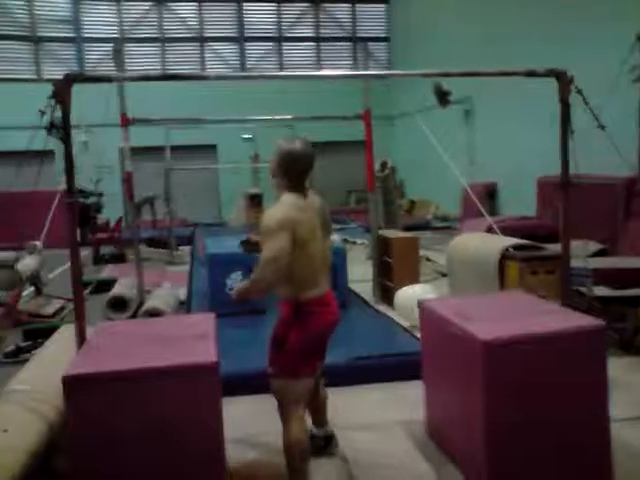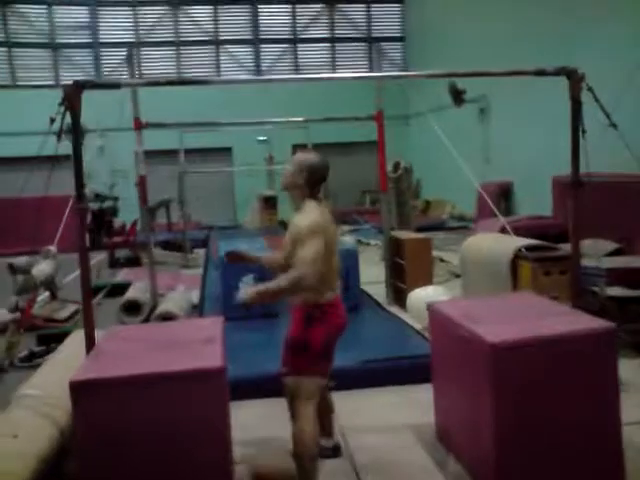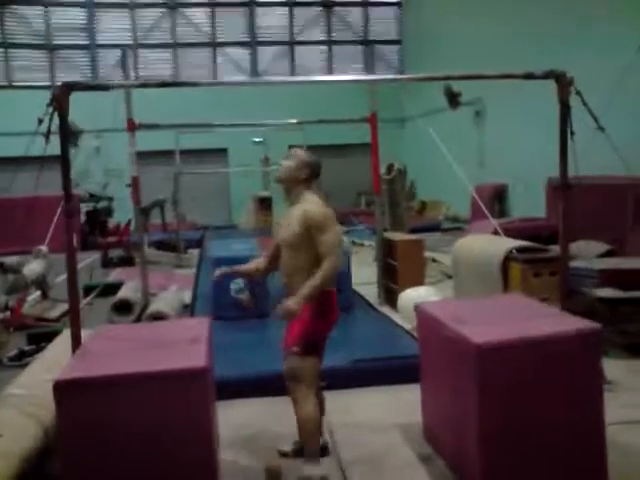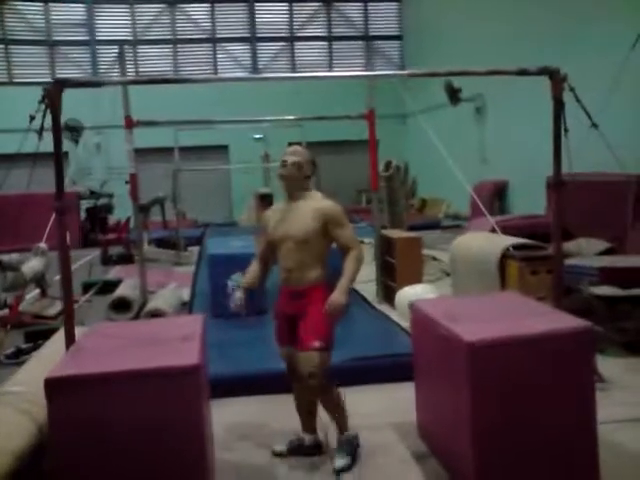
dt=0.2s
person 1, frame 1
left shoulder: (279, 215)
right shoulder: (317, 205)
left elbow: (268, 276)
left wrist: (242, 290)
right wrist: (265, 246)
left hip: (301, 313)
right hip: (326, 304)
left knee: (291, 404)
right knee: (310, 377)
right ankle: (322, 434)
person 1, frame 2
left shoulder: (307, 221)
right shoulder: (317, 213)
left elbow: (304, 276)
right elbow: (288, 262)
left wrist: (257, 292)
right wrist: (249, 258)
left hip: (315, 315)
right hip: (327, 309)
left knee: (301, 401)
right knee: (315, 384)
right ankle: (327, 441)
person 1, frame 3
left shoulder: (314, 211)
right shoulder: (291, 213)
left elbow: (334, 261)
right elbow: (270, 261)
left wrist: (302, 296)
right wrist: (234, 270)
left hip: (314, 304)
right hip: (302, 303)
left knee: (299, 383)
right knee: (307, 378)
right ankle: (315, 441)
person 1, frame 4
left shoulder: (326, 209)
right shoulder: (271, 215)
left elbow: (354, 251)
right elbow: (262, 259)
left wrist: (341, 290)
right wrist: (242, 288)
left hip: (316, 299)
right hip: (286, 297)
left knee: (314, 375)
right knee: (295, 373)
left ankle: (347, 437)
right ankle: (309, 438)
